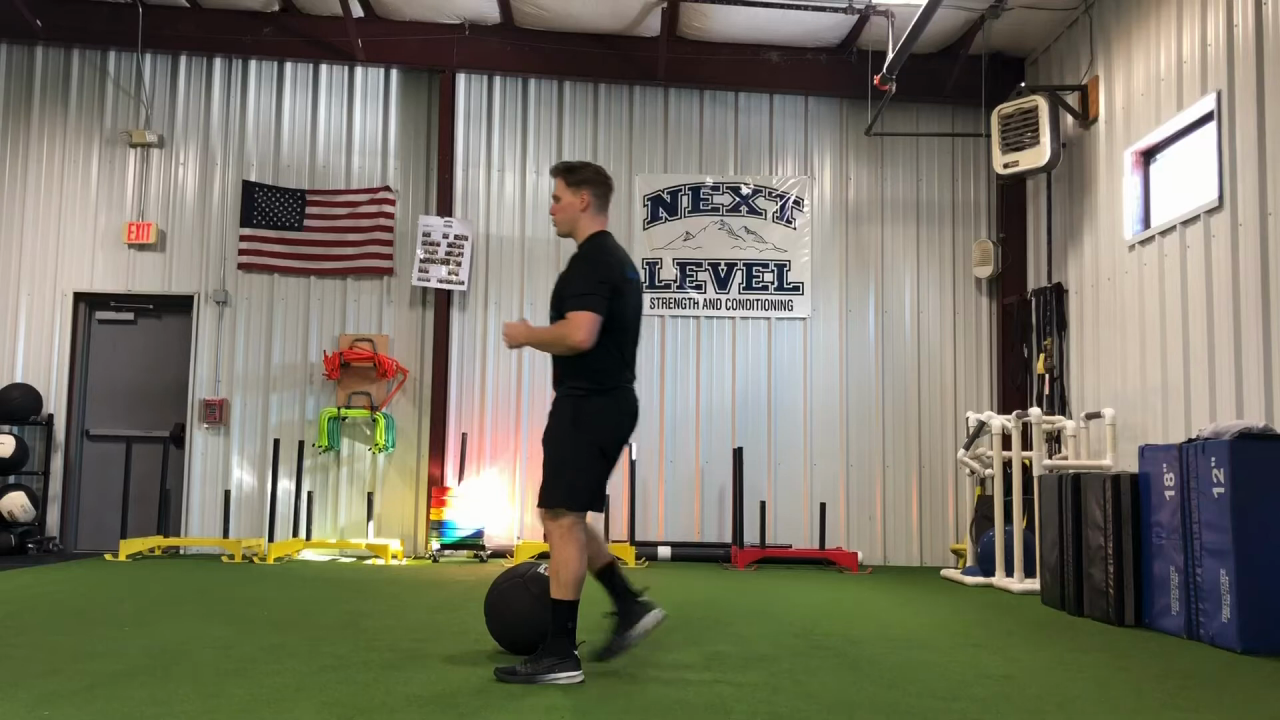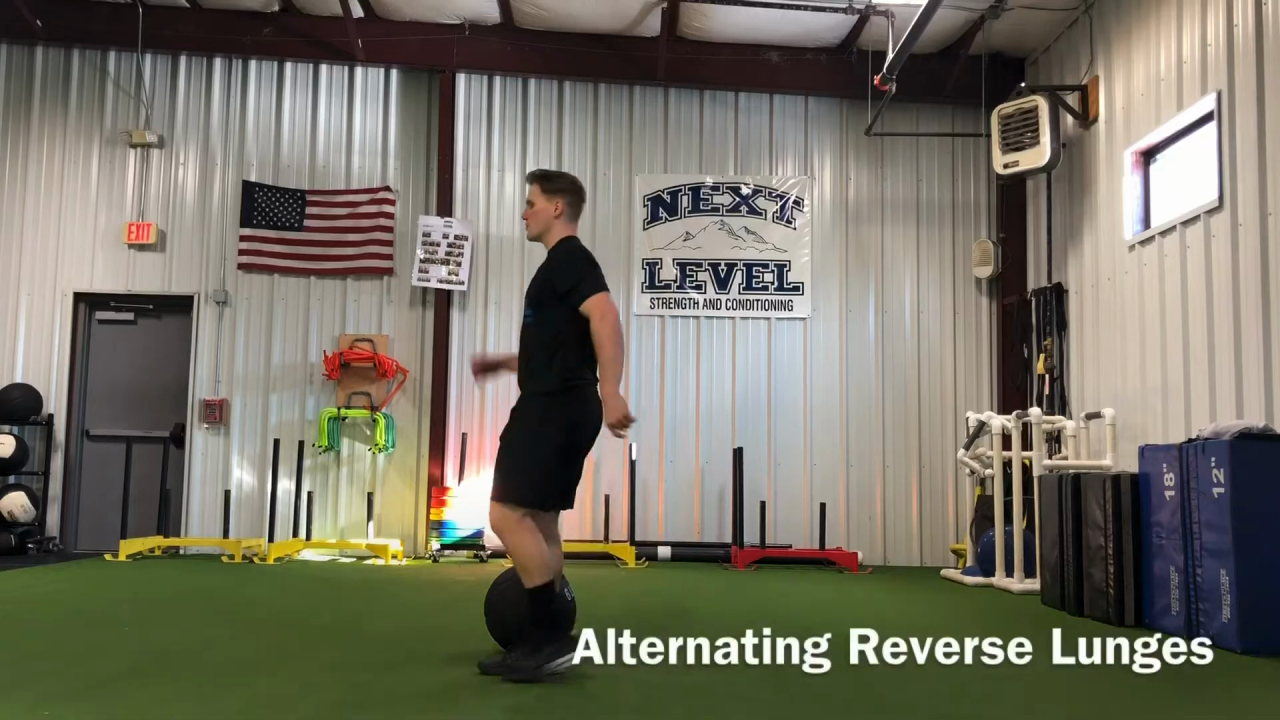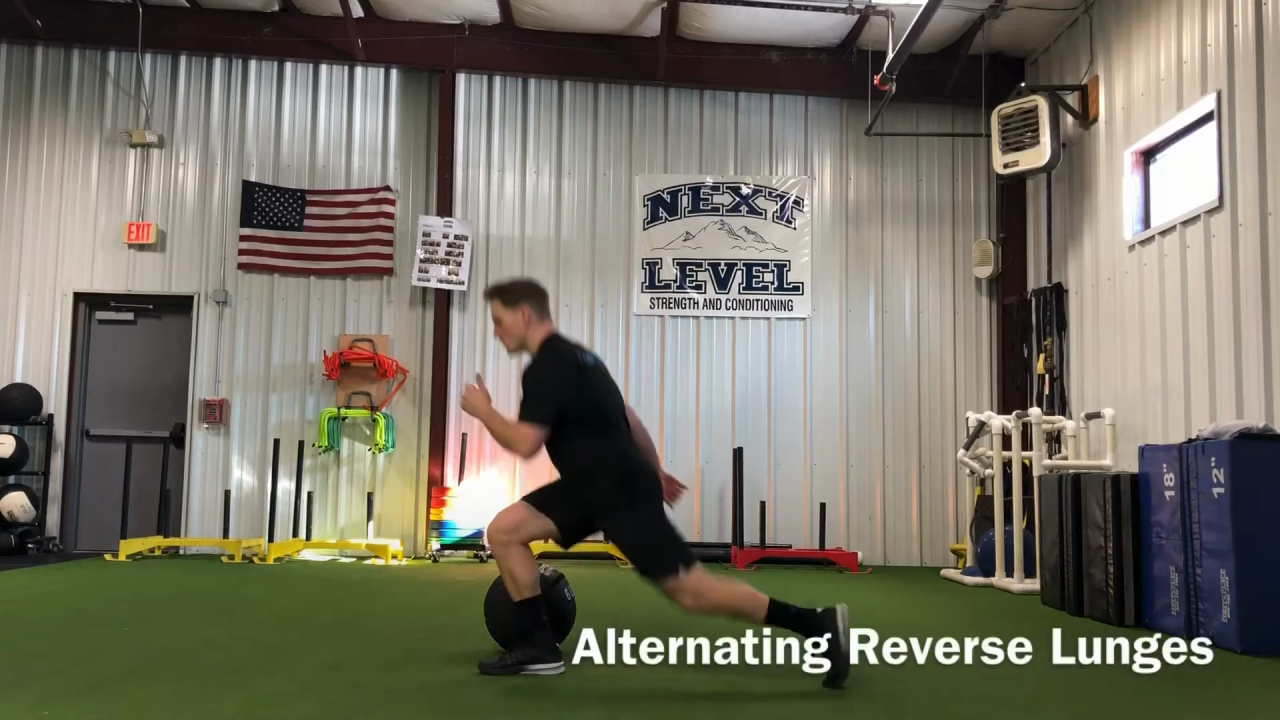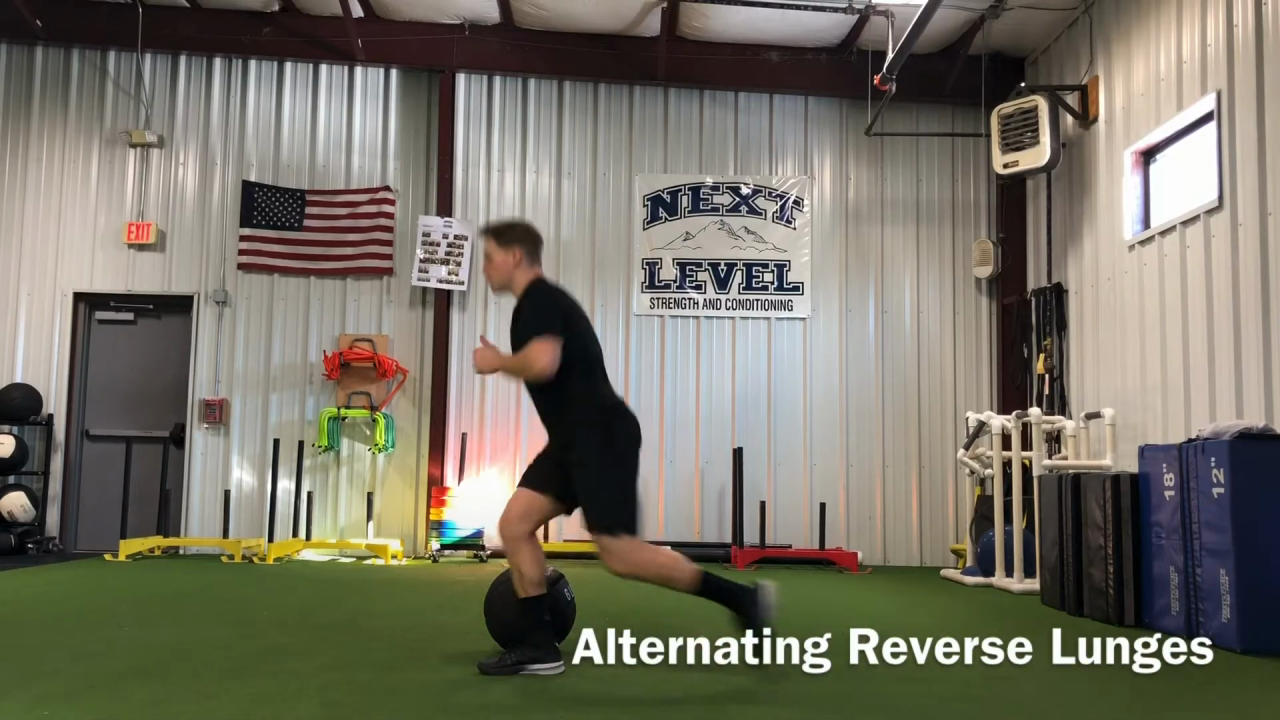
dt=0.5s
person 1, frame 1
left shoulder: (591, 260)
right shoulder: (618, 260)
left elbow: (578, 335)
left wrist: (525, 334)
left hip: (586, 407)
right hip: (607, 405)
left knee: (561, 523)
right knee: (565, 518)
left ankle: (559, 654)
right ankle: (630, 605)
person 1, frame 2
left shoulder: (569, 258)
right shoulder: (564, 265)
left elbow: (606, 317)
left wrist: (609, 391)
right wrist: (505, 362)
left hip: (552, 410)
right hip: (549, 408)
left knee: (507, 516)
right knee: (535, 522)
left ankle: (555, 638)
right ankle: (543, 638)
person 1, frame 3
left shoulder: (546, 367)
right shoulder: (571, 357)
left elbow: (525, 444)
right elbow: (629, 418)
left wrist: (483, 410)
right wrist: (656, 472)
left hip: (620, 491)
right hip: (595, 486)
left knee: (690, 590)
right knee: (503, 530)
left ankle: (815, 623)
right ankle: (537, 644)
person 1, frame 4
left shoulder: (537, 303)
right shoulder: (544, 303)
left elbow: (542, 366)
left wrist: (497, 363)
left hip: (599, 438)
right hip: (576, 439)
left knee: (620, 554)
right knee: (514, 522)
left ankle: (743, 600)
right ankle: (538, 645)
